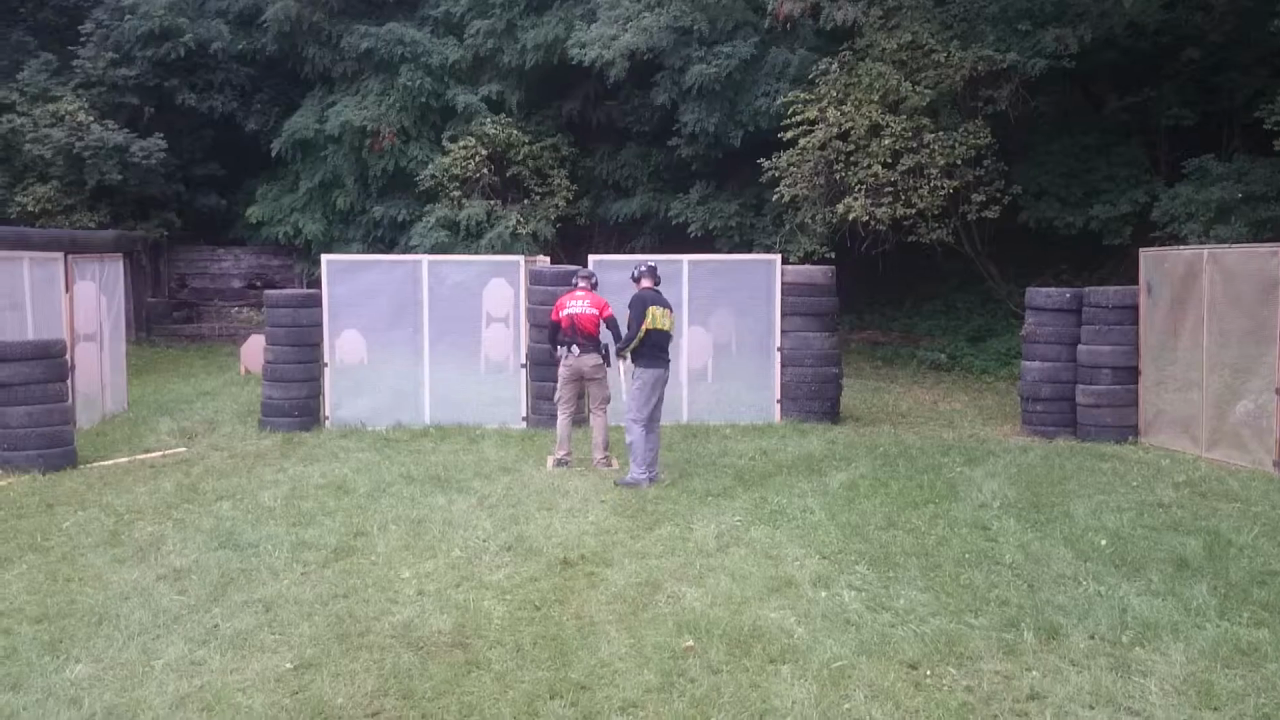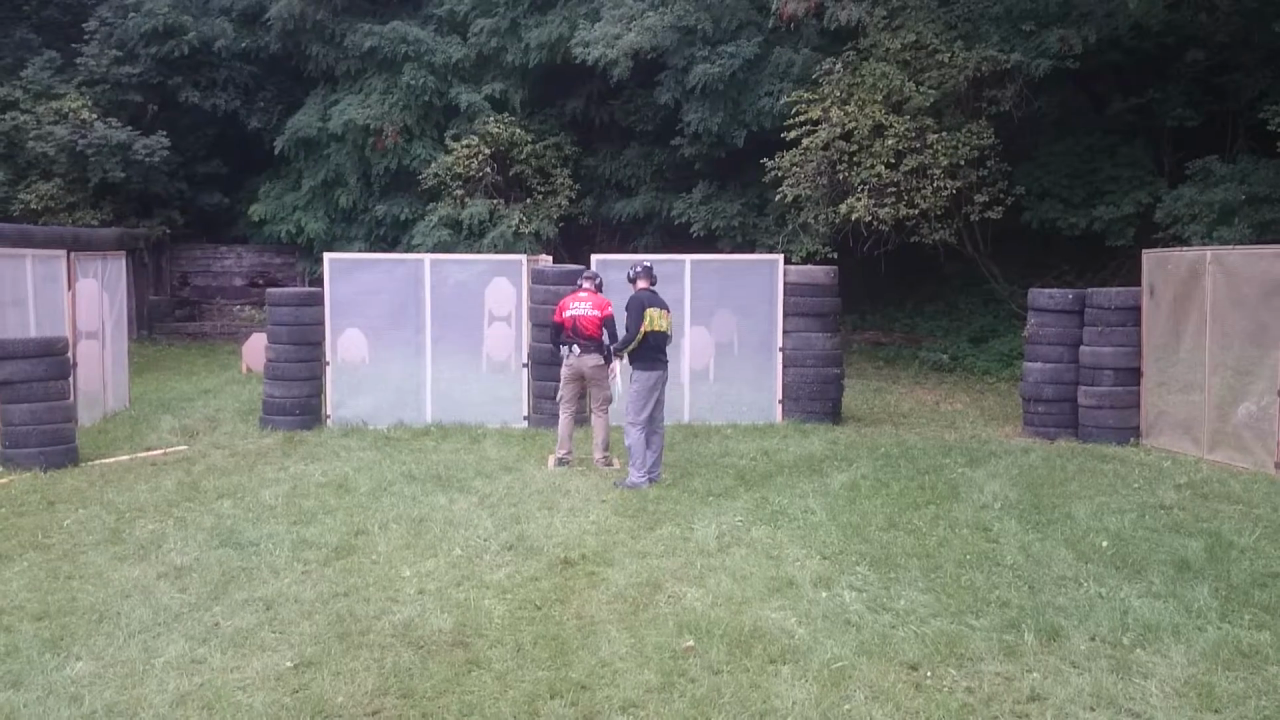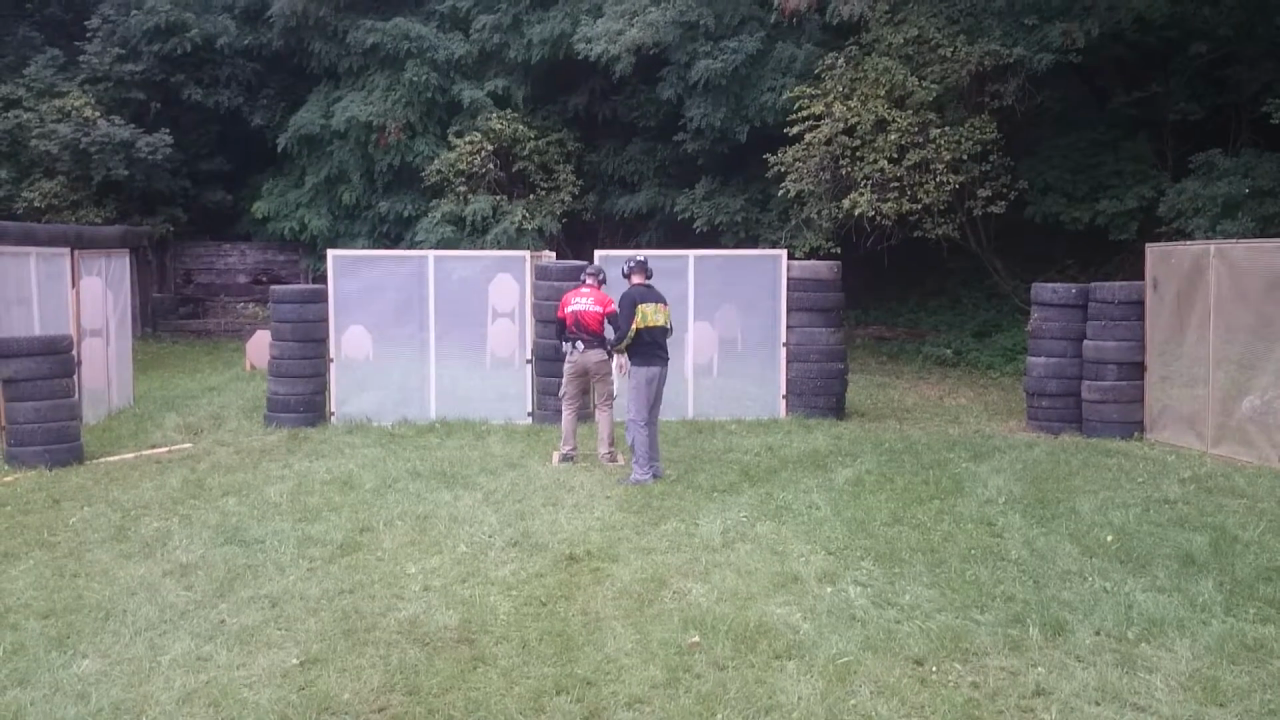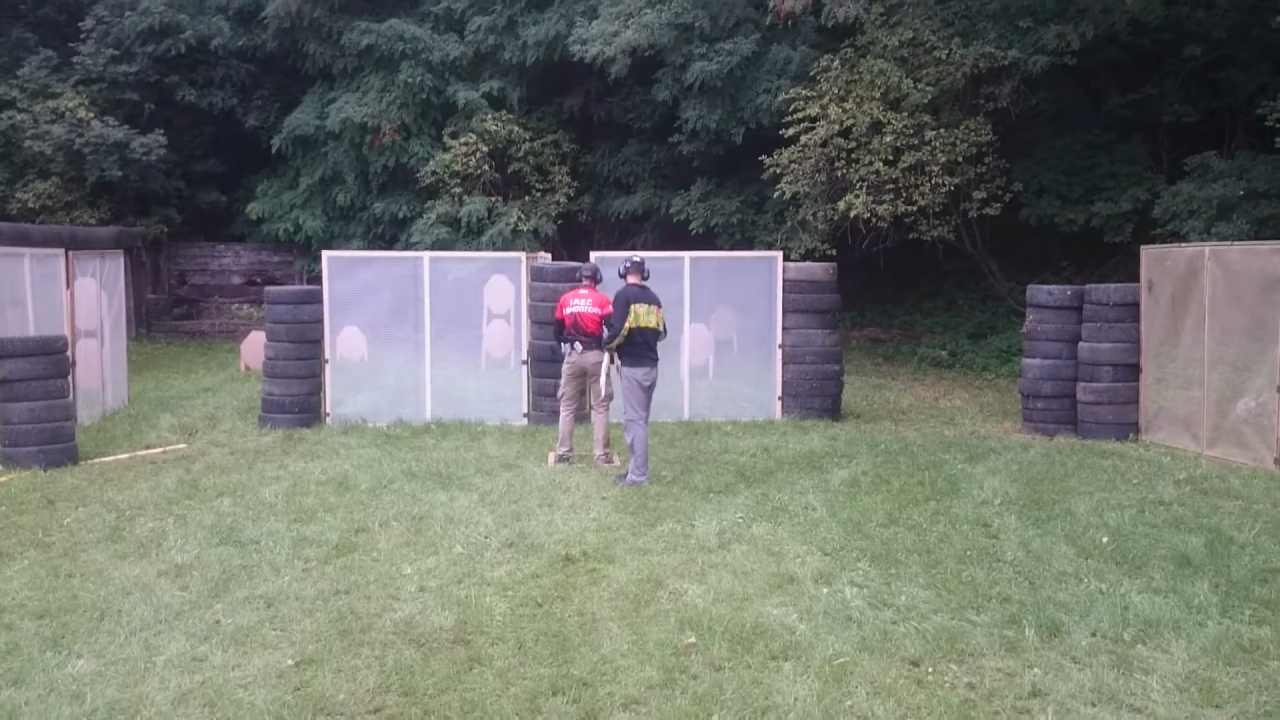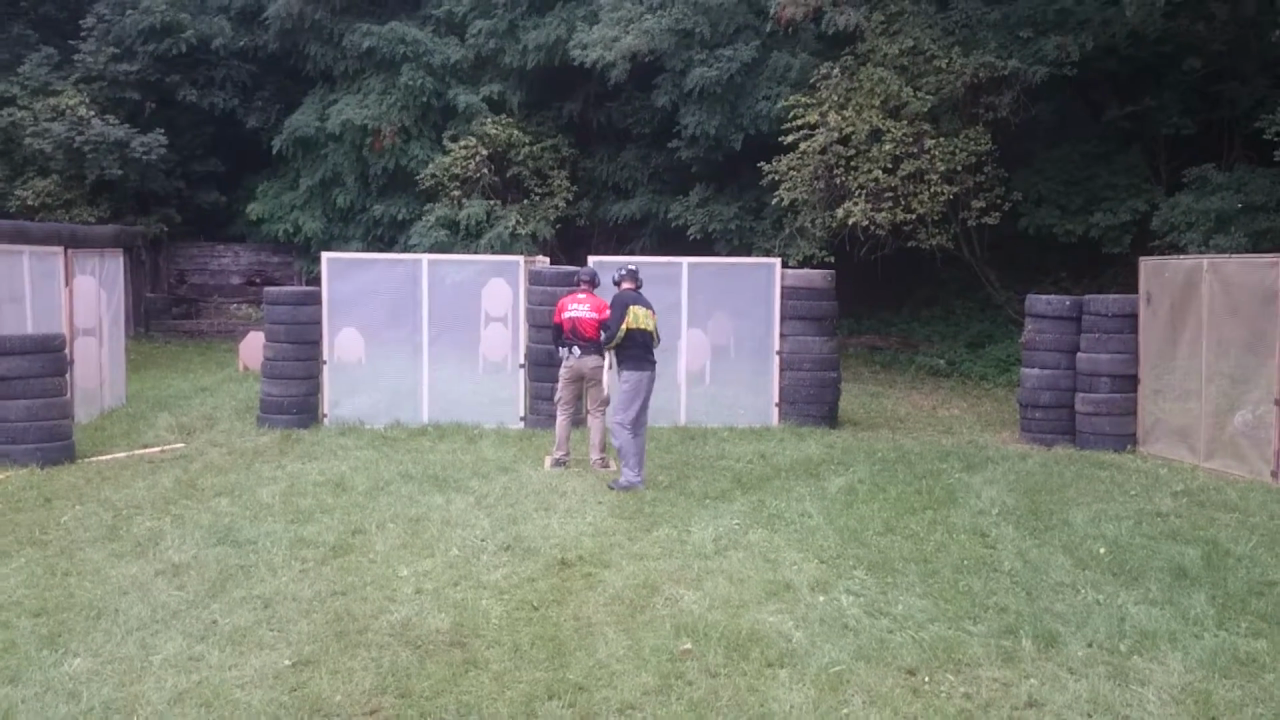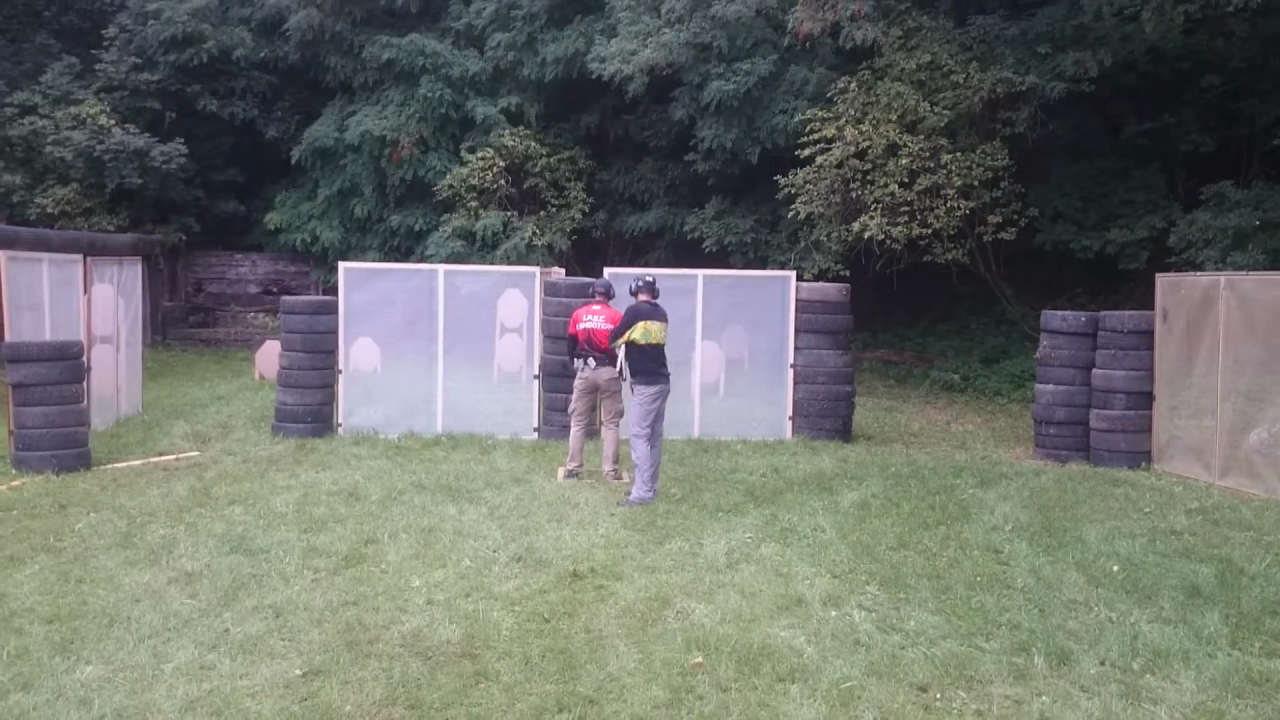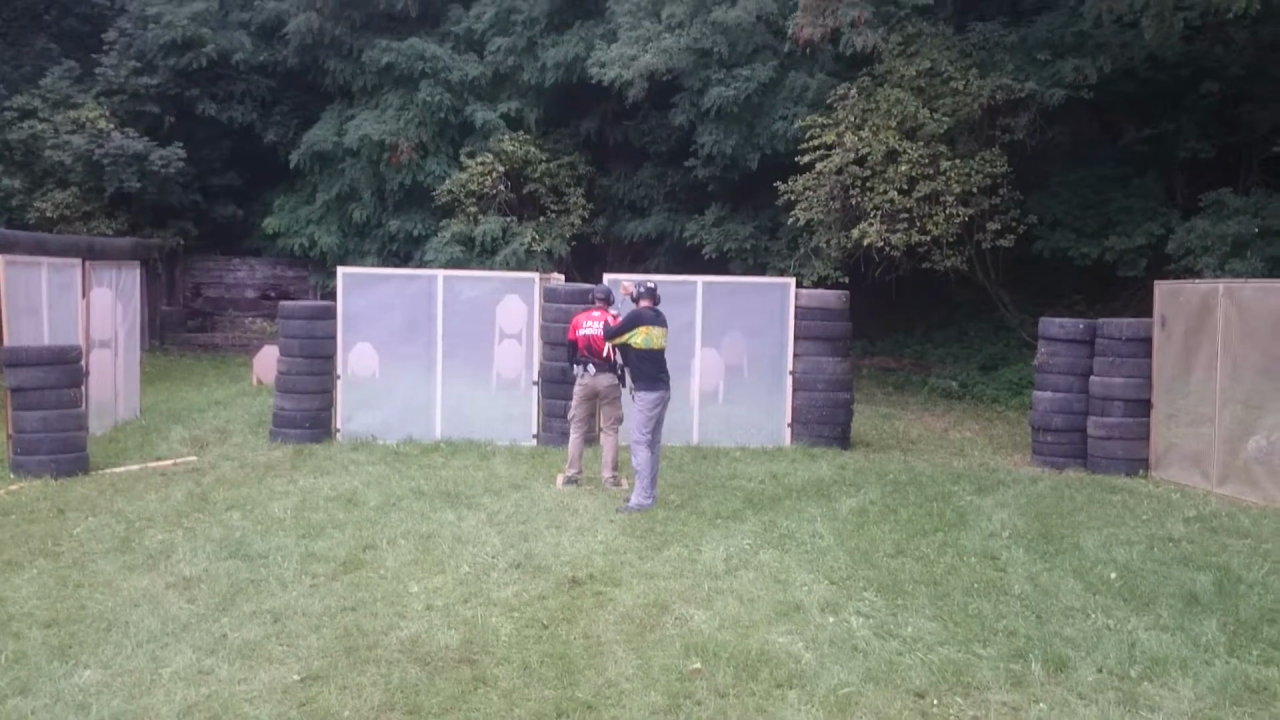
dt=0.4s
person 1, frame 1
left shoulder: (640, 298)
right shoulder: (665, 302)
left elbow: (636, 332)
right elbow: (668, 335)
left wrist: (621, 350)
left hip: (646, 367)
right hip: (662, 366)
left knee: (635, 420)
right knee: (652, 422)
left ankle: (638, 474)
right ankle: (650, 472)
person 1, frame 2
left shoulder: (637, 299)
right shoulder: (662, 303)
left elbow: (634, 334)
right elbow: (668, 337)
left wrist: (618, 349)
left hip: (644, 369)
right hip: (661, 368)
left knee: (634, 423)
right knee: (655, 423)
left ankle: (638, 477)
right ankle: (652, 472)
person 1, frame 3
left shoulder: (630, 295)
right shoulder: (659, 297)
left elbow: (626, 331)
right elbow: (668, 330)
left wrist: (616, 347)
left hip: (642, 364)
right hip: (660, 363)
left knee: (637, 420)
right knee: (651, 419)
left ankle: (642, 473)
right ankle: (653, 467)
person 1, frame 4
left shoulder: (624, 295)
right shoulder: (654, 298)
left elbow: (618, 329)
right elbow: (661, 332)
left wrist: (608, 345)
left hip: (633, 365)
right hip: (651, 365)
left knee: (634, 420)
right knee: (640, 419)
left ankle: (638, 475)
right ankle: (638, 470)
person 1, frame 5
left shoulder: (621, 298)
right shoulder: (645, 303)
left elbow: (615, 331)
right elbow: (655, 339)
left wrist: (607, 345)
left hip: (632, 369)
right hip: (648, 368)
left knee: (621, 423)
right knee: (638, 424)
left ankle: (631, 476)
right ankle: (635, 474)
person 1, frame 6
left shoulder: (635, 311)
right shoulder: (660, 312)
left elbow: (614, 340)
left wrist: (625, 340)
left hip: (646, 383)
right hip: (661, 381)
left knee: (639, 436)
right knee: (654, 436)
left ankle: (642, 493)
right ankle: (649, 487)
person 1, frame 7
left shoulder: (637, 315)
right shoulder: (660, 318)
left elbow: (609, 336)
right wrist: (633, 291)
left hip: (647, 390)
right hip: (661, 388)
left knee: (640, 443)
right knee: (653, 443)
left ankle: (642, 500)
right ankle: (648, 494)
person 2, frame 1
left shoulder: (562, 302)
right shoulder: (599, 301)
left elbow: (552, 335)
right elbow: (615, 330)
left wrist: (559, 356)
left hip: (569, 359)
right hip: (593, 359)
left knee: (565, 411)
right knee: (598, 410)
left ankle: (562, 457)
right ankle: (601, 458)
person 2, frame 2
left shoulder: (565, 302)
right shoulder: (602, 302)
left elbow: (554, 336)
right elbow: (612, 332)
right wrist: (614, 359)
left hip: (571, 360)
right hip: (595, 359)
left knee: (566, 410)
right knee: (600, 410)
left ankle: (562, 456)
right ankle: (602, 458)
person 2, frame 3
left shoulder: (567, 298)
right shoulder: (604, 298)
left elbow: (559, 330)
right elbow: (617, 327)
left hip: (574, 355)
right hip: (598, 355)
left knee: (569, 406)
right knee: (604, 405)
left ankle: (567, 453)
right ankle: (607, 453)
person 2, frame 4
left shoulder: (565, 299)
right shoulder: (602, 300)
left elbow: (558, 331)
left hip: (573, 356)
right hip: (596, 356)
left knee: (567, 406)
right knee: (600, 406)
left ankle: (563, 454)
right ankle: (602, 454)
person 2, frame 5
left shoulder: (563, 303)
right shoulder: (600, 305)
left elbow: (556, 334)
right wrist: (606, 352)
left hip: (570, 360)
right hip: (594, 360)
left knee: (564, 410)
right knee: (597, 411)
left ankle: (560, 457)
right ankle: (598, 459)
person 2, frame 6
left shoulder: (578, 314)
right shoulder: (615, 316)
left elbow: (571, 344)
left hip: (585, 371)
right hip: (609, 372)
left knee: (578, 422)
right knee: (611, 423)
left ankle: (573, 468)
right ankle: (611, 470)
person 2, frame 7
left shoulder: (578, 320)
right shoulder: (614, 321)
left elbow: (571, 350)
right wrist: (623, 371)
left hip: (585, 377)
right hip: (608, 378)
left knee: (577, 428)
right knee: (610, 429)
left ankle: (572, 475)
right ankle: (610, 477)
